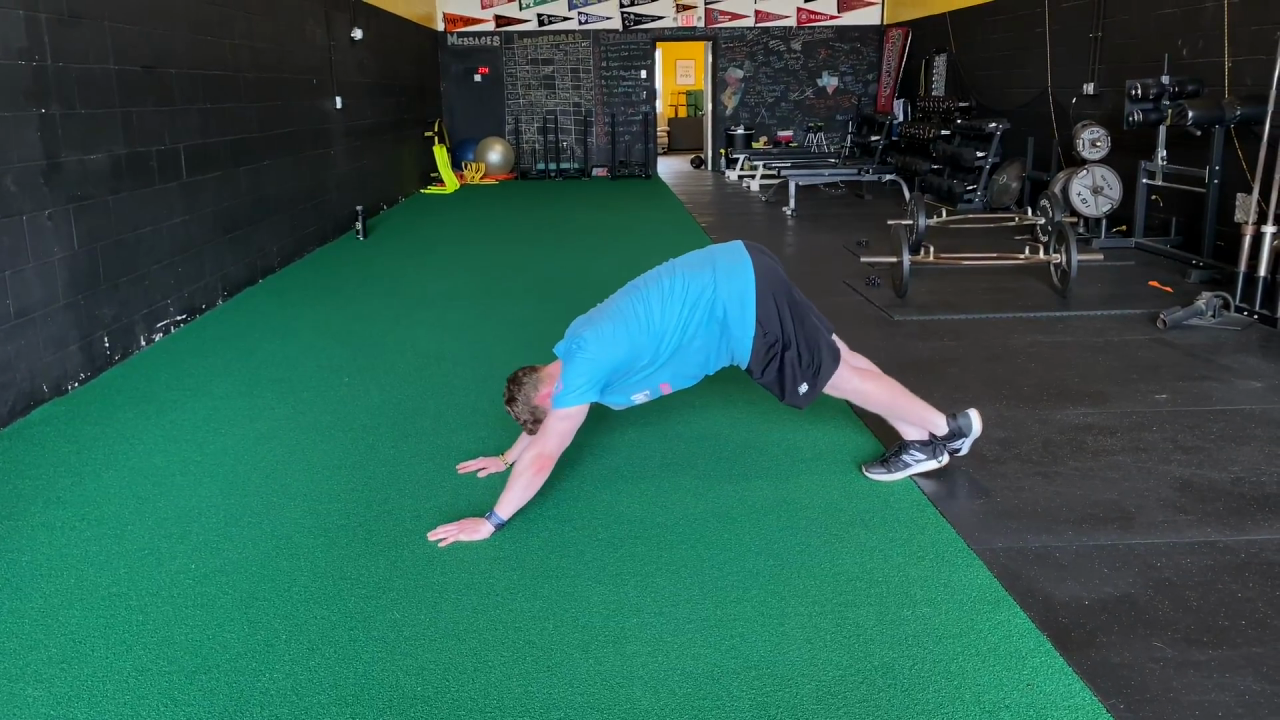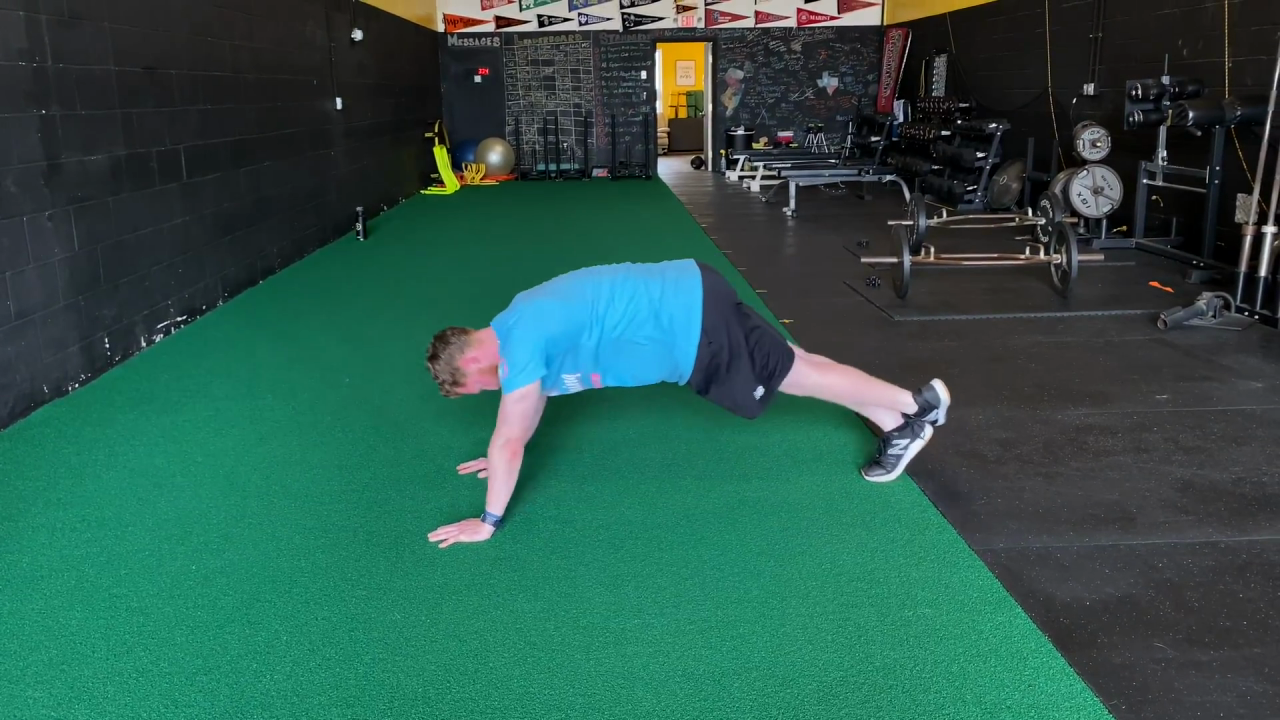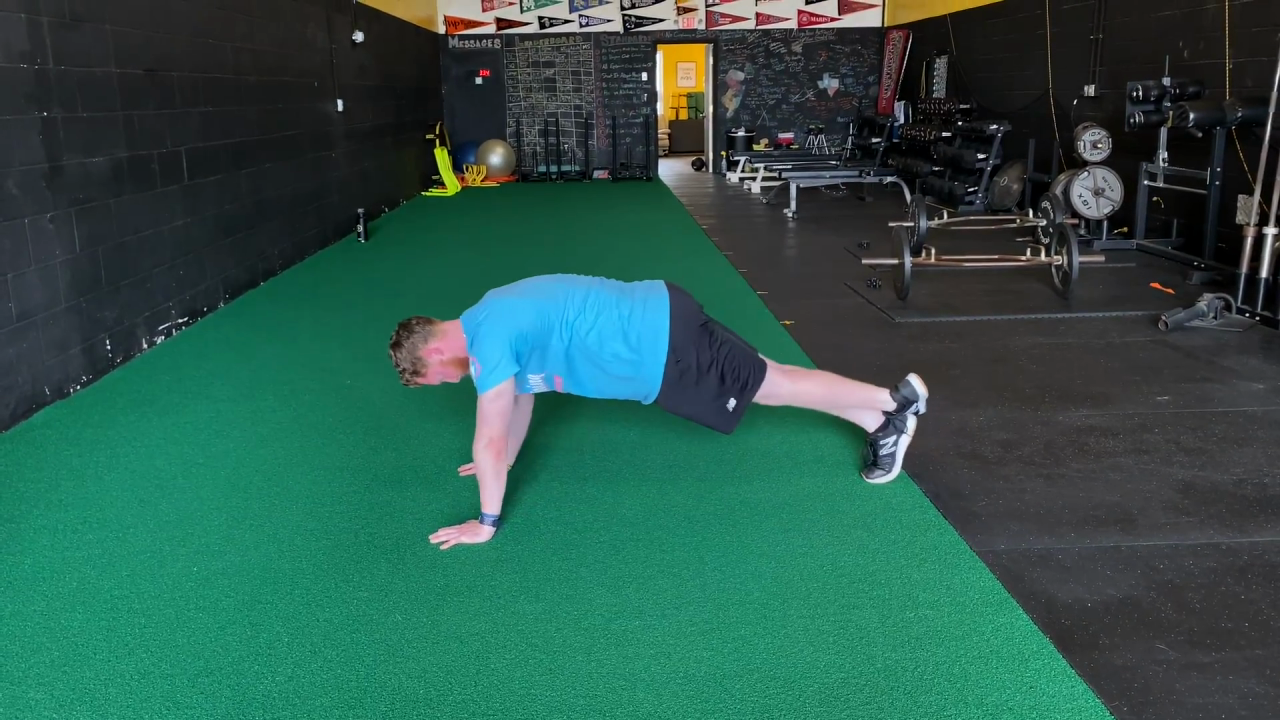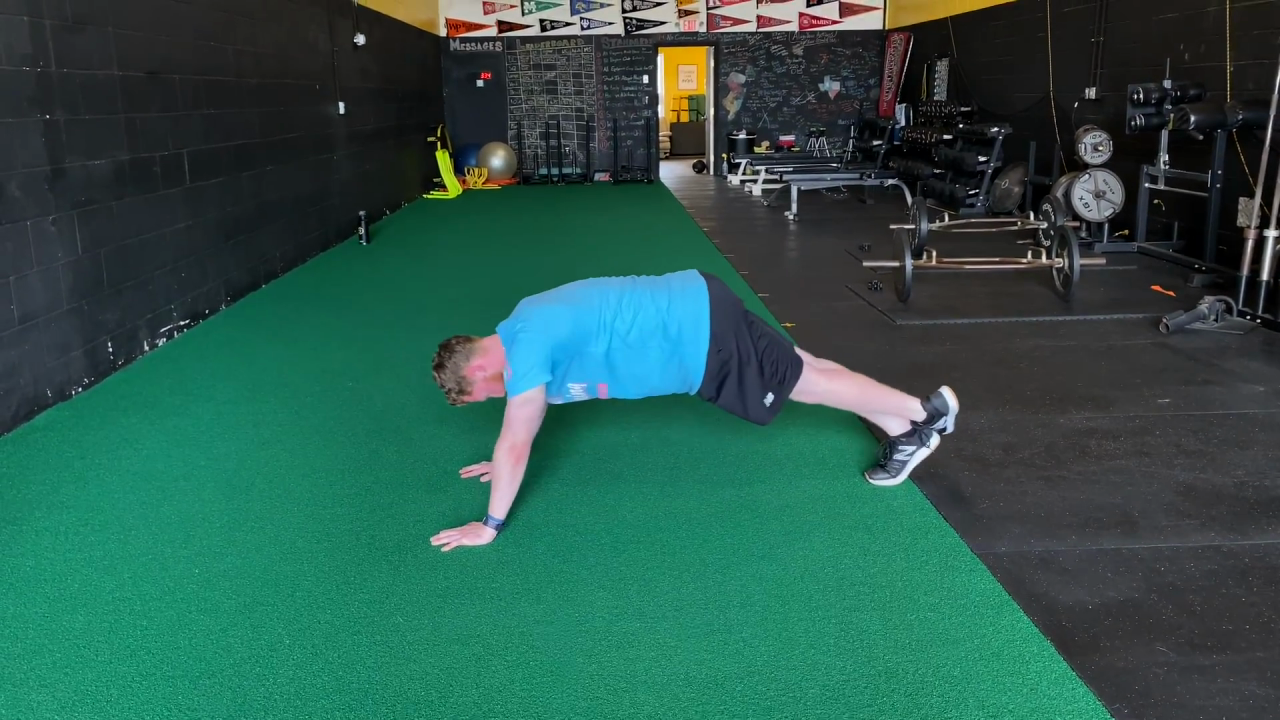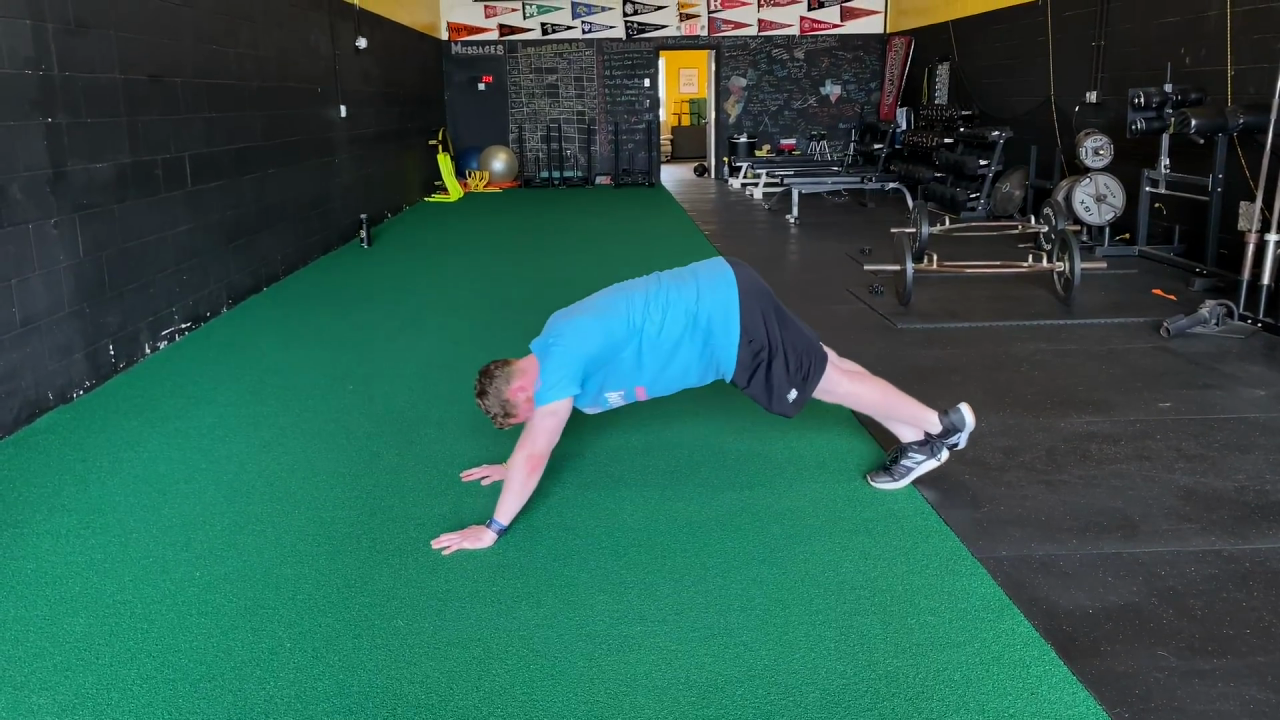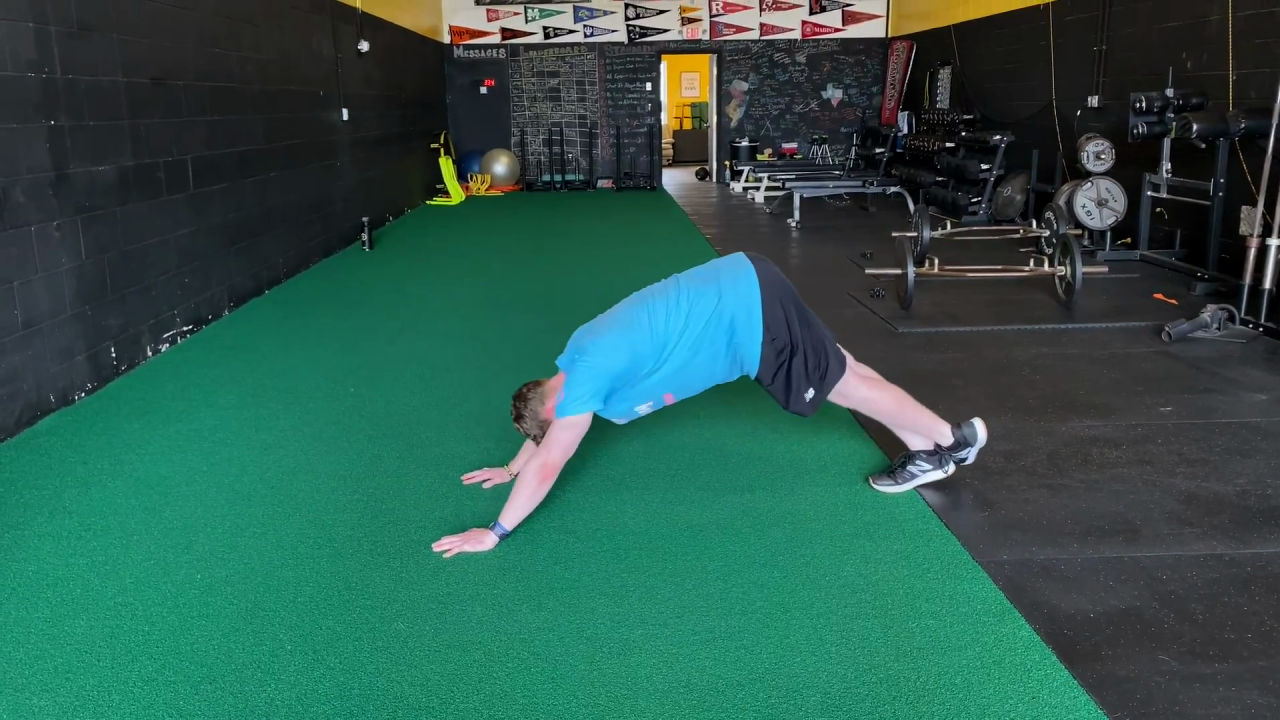
dt=0.4s
person 1, frame 1
left shoulder: (582, 366)
right shoulder: (577, 348)
left elbow: (545, 454)
right elbow: (545, 411)
left wrist: (491, 522)
right wrist: (508, 457)
left hip: (741, 302)
right hip: (738, 278)
left knee: (833, 373)
right knee: (831, 355)
left ankle: (945, 429)
right ankle: (920, 436)
person 1, frame 2
left shoulder: (518, 342)
right shoulder: (523, 325)
left elbow: (508, 439)
right elbow: (536, 394)
left wrist: (488, 521)
right wrist: (502, 460)
left hip: (690, 322)
right hip: (685, 300)
left knee: (792, 375)
right knee: (789, 366)
left ankle: (914, 408)
right ankle: (900, 422)
person 1, frame 3
left shoulder: (487, 338)
right shoulder: (495, 320)
left elbow: (490, 437)
right elbow: (520, 396)
left wrist: (487, 522)
right wrist: (501, 463)
left hip: (661, 348)
right hip: (657, 323)
left knee: (769, 386)
right knee: (764, 377)
left ankle: (895, 402)
right ankle: (883, 423)
person 1, frame 4
left shoulder: (524, 347)
right shoulder: (528, 330)
left elbow: (515, 442)
right elbow: (531, 418)
left wrist: (491, 524)
right wrist: (504, 463)
left hip: (700, 334)
right hip: (695, 311)
left knee: (804, 382)
right knee: (798, 369)
left ankle: (926, 414)
right ankle: (906, 428)
person 1, frame 5
left shoulder: (560, 362)
right shoulder: (555, 346)
left elbow: (536, 453)
right elbow: (540, 419)
left wrist: (492, 528)
right wrist: (509, 465)
left hip: (730, 319)
right hip: (722, 295)
left knee: (826, 380)
right knee: (821, 365)
left ankle: (940, 426)
right ankle: (917, 439)
person 1, frame 6
left shoulder: (587, 377)
right shoulder: (578, 360)
left elbow: (549, 463)
right elbow: (546, 422)
left wrist: (495, 532)
right wrist: (511, 468)
left hip: (752, 314)
right hip: (744, 287)
left knee: (840, 384)
right knee: (837, 367)
left ankle: (951, 440)
right ankle: (927, 447)
